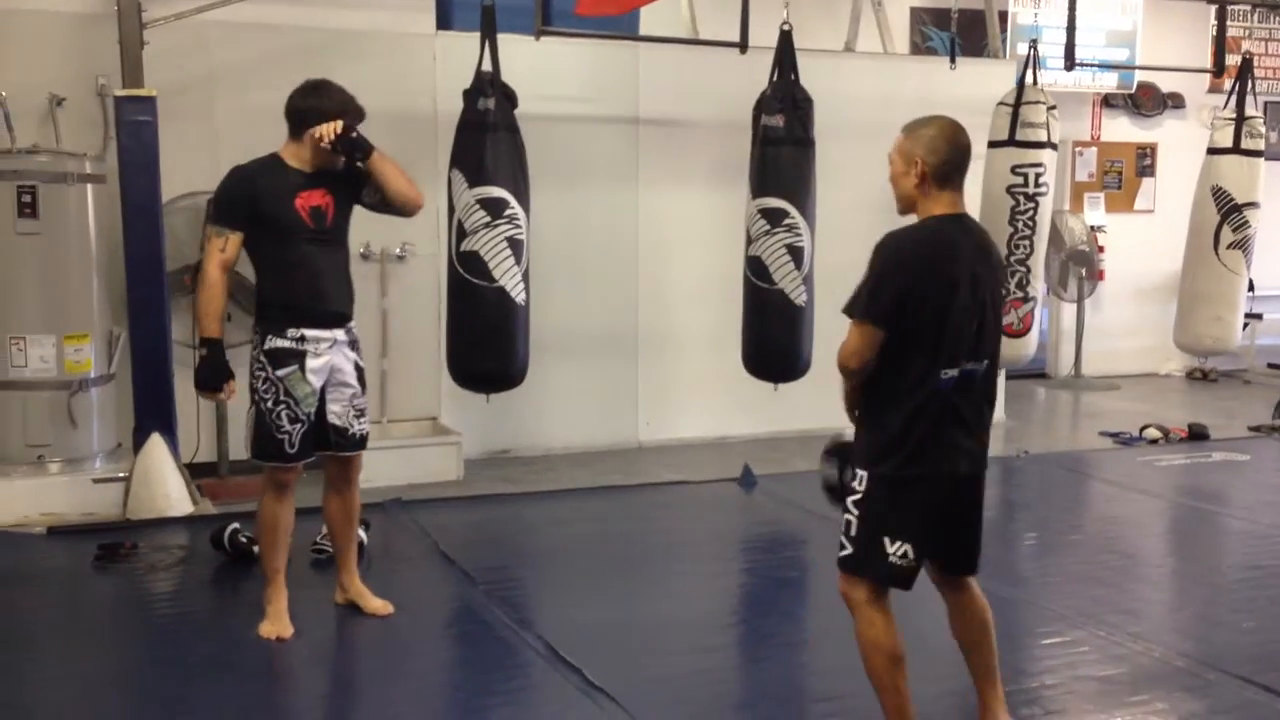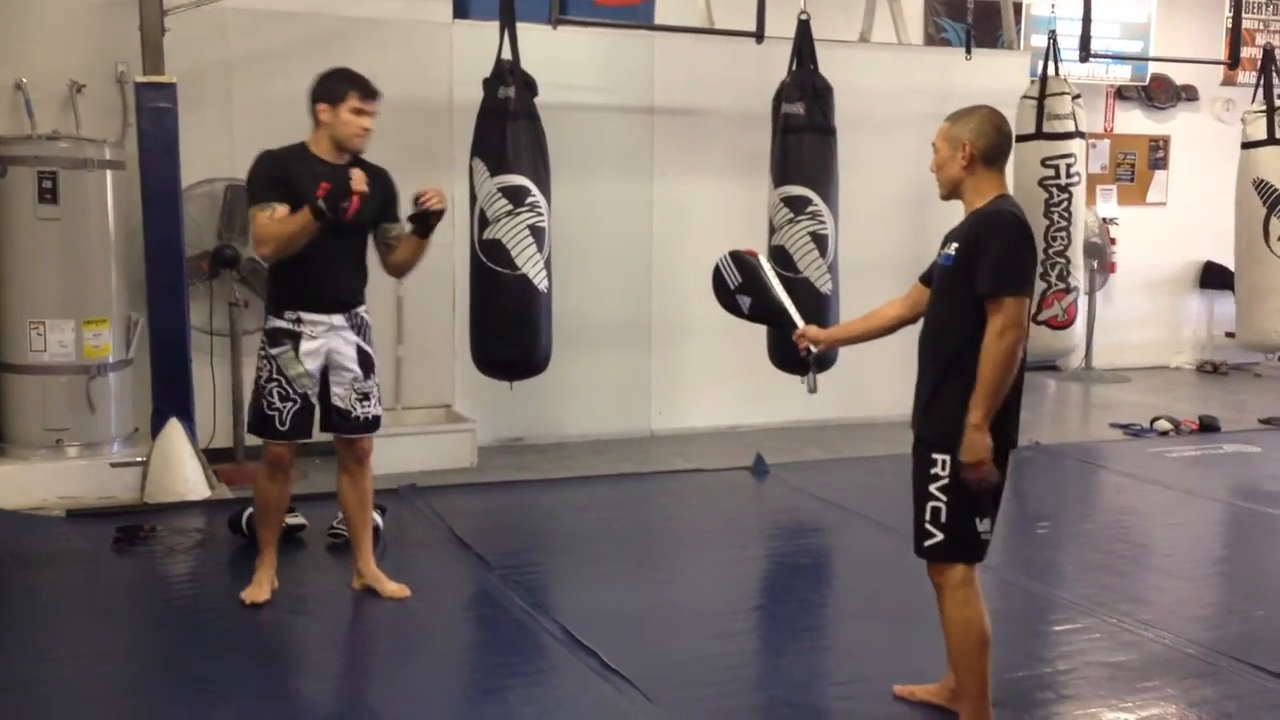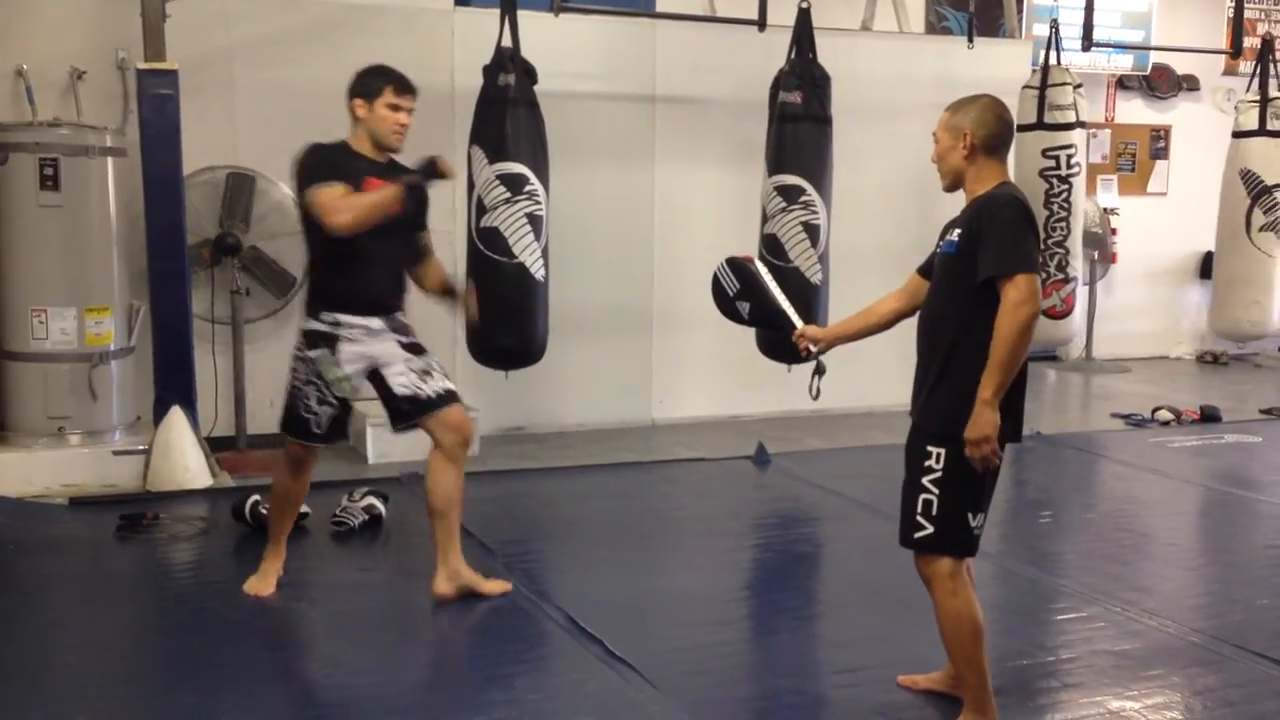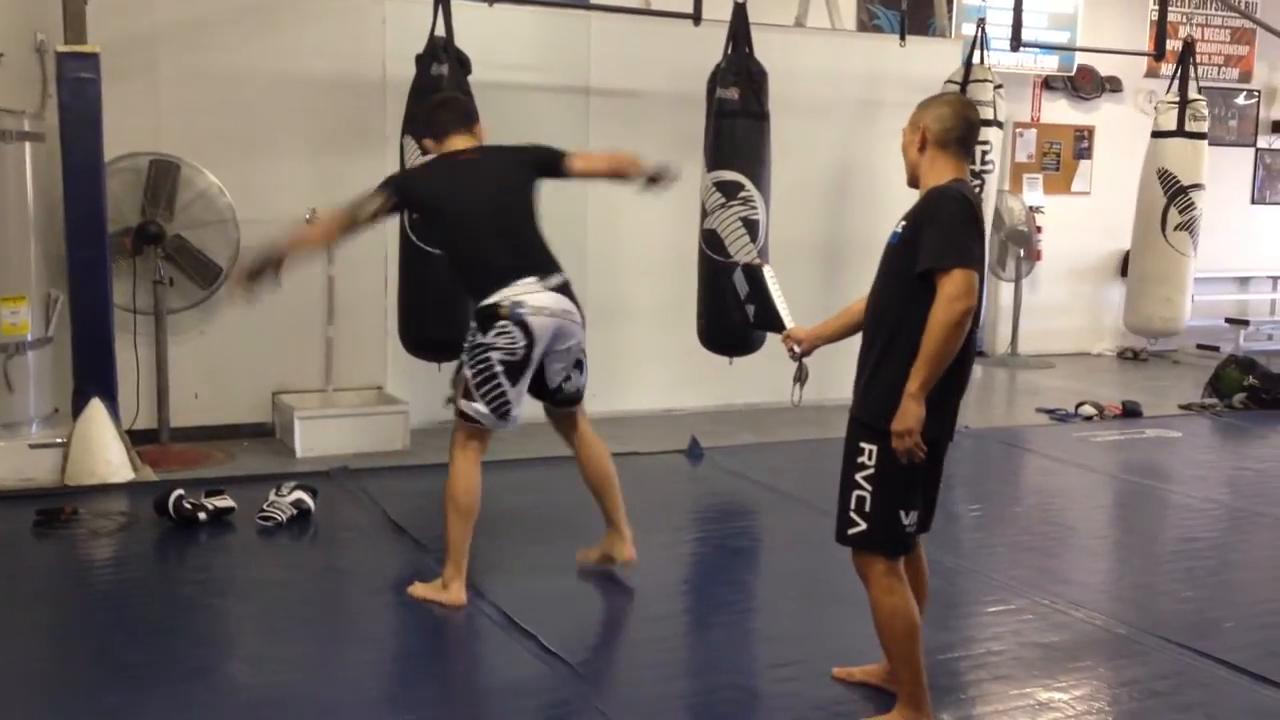
dt=1s
person 1, frame 1
left shoulder: (903, 250)
right shoulder: (982, 248)
left elbow: (857, 355)
left wrist: (854, 393)
left hip: (900, 455)
right hip: (960, 448)
left knee: (863, 588)
right knee: (954, 576)
person 1, frame 2
left shoulder: (1001, 225)
right shoulder: (968, 230)
left elbow: (1006, 328)
right elbow: (908, 306)
left wrist: (980, 427)
right wrist: (829, 336)
left hip: (965, 432)
right hip: (942, 425)
left knee: (952, 568)
right knee: (948, 562)
person 1, frame 3
left shoulder: (1001, 210)
right shoulder: (967, 219)
left elbow: (1022, 303)
right elbow: (906, 298)
left wrist: (988, 404)
right wrist: (829, 335)
left hip: (965, 419)
right hip: (941, 414)
left knee: (939, 560)
right knee: (948, 553)
person 1, frame 4
left shoulder: (947, 205)
right shoulder: (939, 207)
left elbow: (958, 299)
right elbow: (886, 300)
left wrist: (914, 396)
right wrist: (815, 335)
left hip: (899, 415)
right hip: (897, 409)
left knee: (876, 556)
right knee: (902, 545)
right ankle: (897, 667)
person 2, frame 1
left shoulder: (343, 176)
right shoulder: (249, 182)
left elbow: (411, 203)
right elbow: (215, 268)
left wrist: (362, 149)
right wrist: (211, 350)
left hip: (342, 341)
right hip: (285, 346)
left knee: (346, 466)
right knee: (282, 474)
left ankle: (349, 581)
right ankle: (276, 599)
person 2, frame 2
left shoulder: (377, 181)
right shoulder: (276, 166)
left elbow: (395, 262)
right elbow: (268, 245)
left wrist: (423, 224)
right wrist: (327, 204)
left hip: (350, 326)
right hip: (291, 327)
left knee: (356, 449)
right knee: (278, 454)
left ankle: (366, 566)
right ankle: (265, 567)
person 2, frame 3
left shoulder: (406, 183)
right shoulder: (321, 161)
left elbow: (419, 261)
right elbow: (338, 219)
left wrist: (451, 290)
right wrist: (412, 178)
left hip: (393, 329)
right hip: (334, 330)
left knee: (454, 431)
right knee: (301, 451)
left ankle: (451, 569)
right ankle: (274, 559)
person 2, frame 4
left shoulder: (421, 181)
right shoulder: (518, 158)
left elbow: (343, 221)
right elbow: (608, 163)
left wrist: (276, 257)
right wrist: (649, 172)
left hip: (506, 317)
right hip: (561, 303)
left knee: (469, 445)
right knee: (573, 425)
left ankle: (452, 582)
right ankle: (620, 539)
